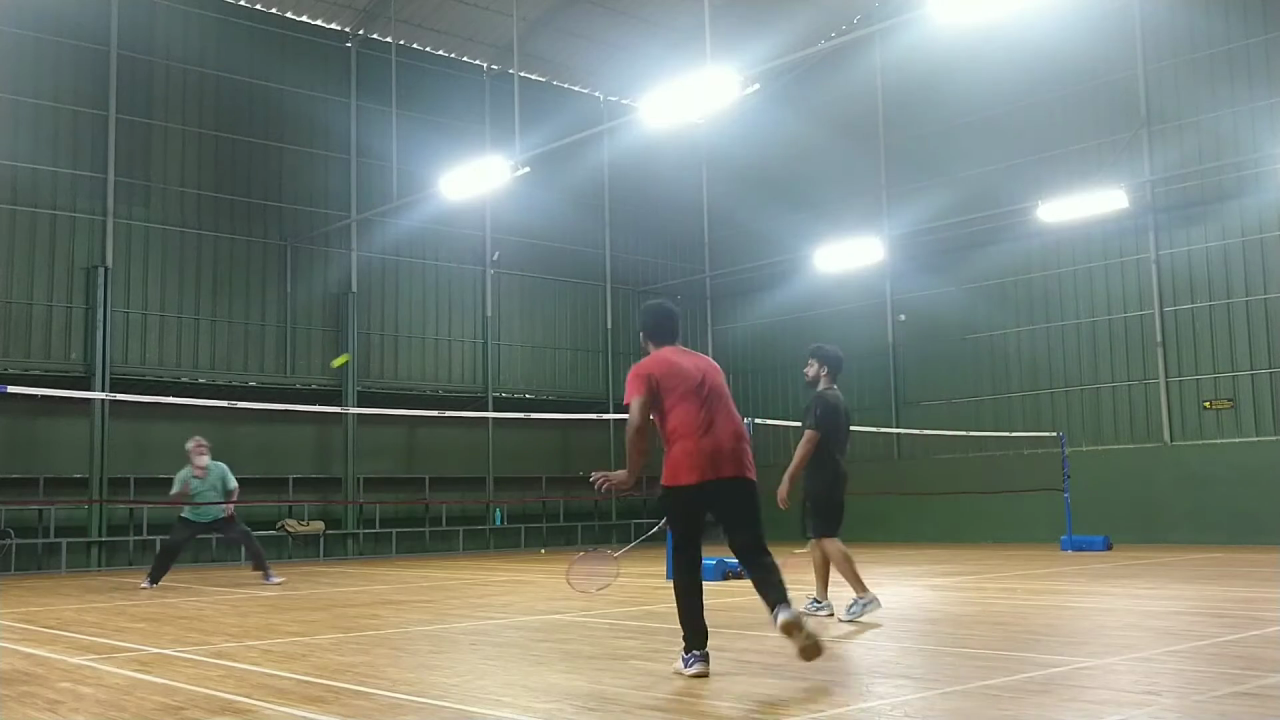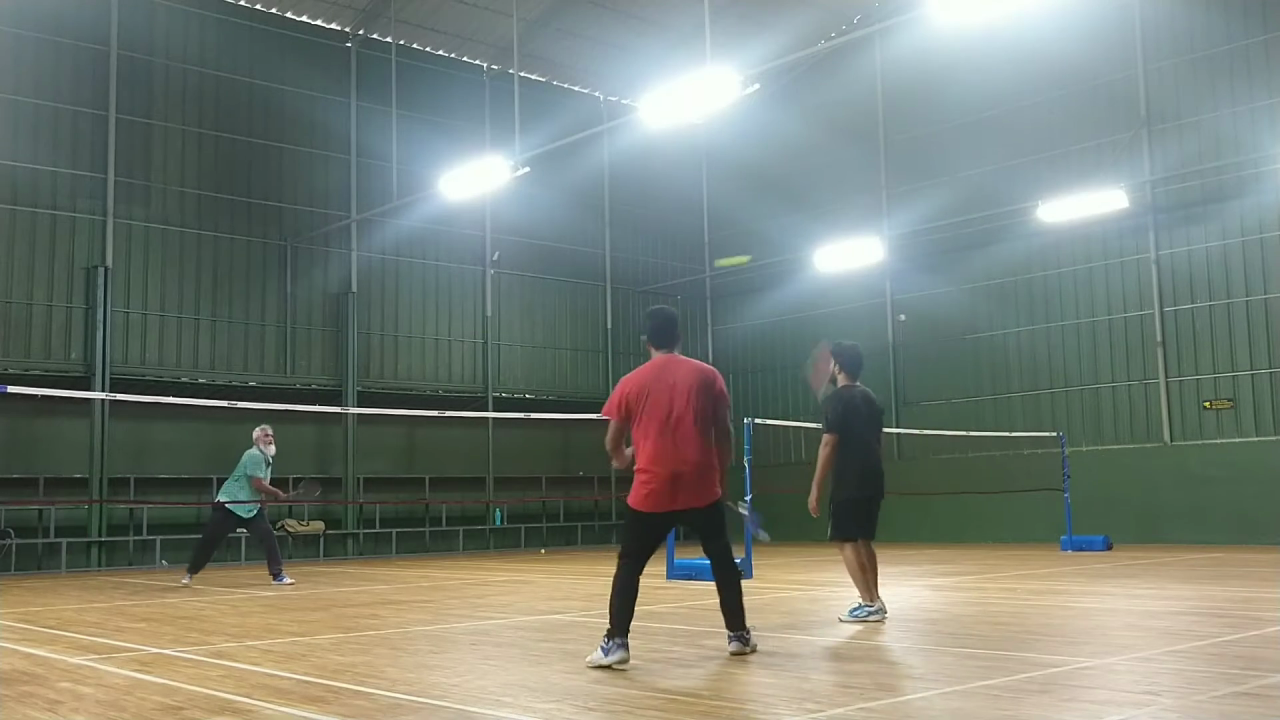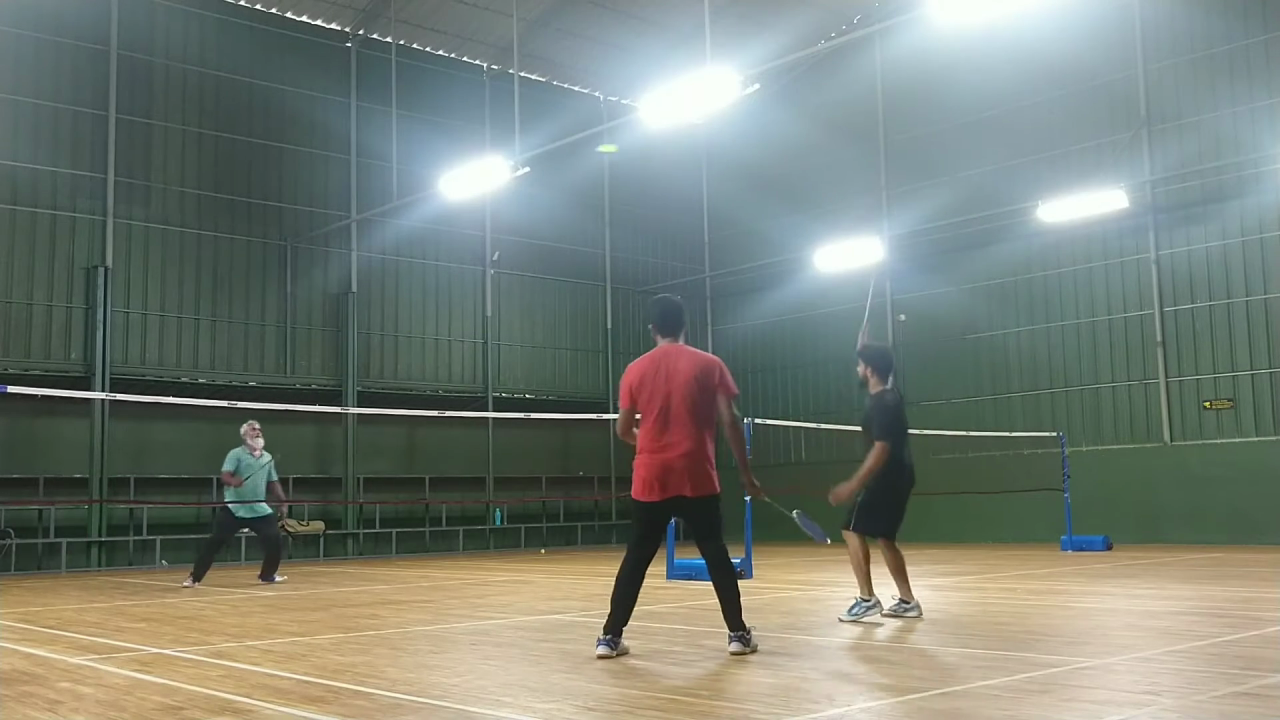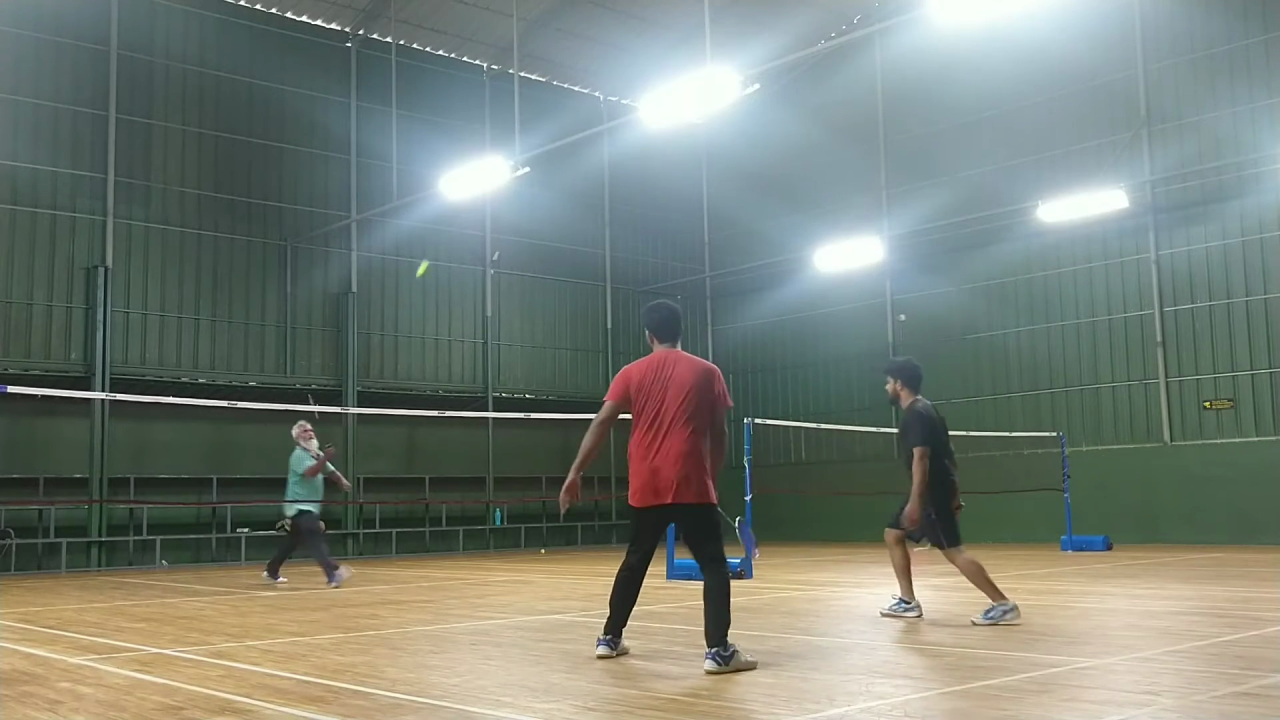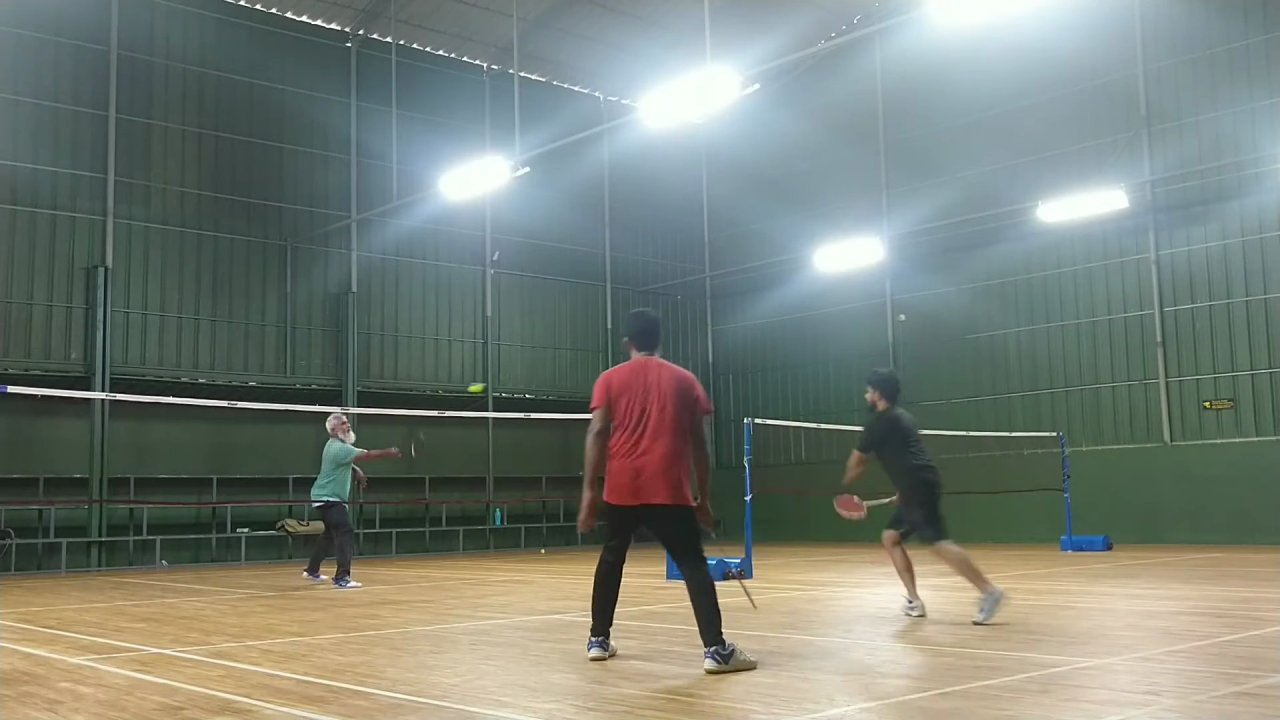
dt=0.5s
person 1, frame 1
left shoulder: (644, 370)
right shoulder: (709, 364)
left elbow: (638, 422)
left wrist: (630, 474)
left hip: (686, 470)
right hip: (735, 464)
left knee: (686, 560)
right knee: (754, 550)
left ankle: (694, 652)
right ankle: (784, 610)
person 1, frame 2
left shoulder: (631, 383)
right shoulder: (708, 375)
left elbow: (612, 444)
right elbow: (723, 435)
left wrist: (624, 458)
right wrist: (719, 474)
left hip: (651, 491)
right hip: (701, 488)
left knee: (629, 563)
right knee: (722, 557)
left ankle: (616, 644)
right ankle: (738, 634)
person 1, frame 3
left shoulder: (636, 369)
right shoulder: (709, 365)
left elbow: (624, 430)
right elbow: (730, 421)
right wrist: (745, 471)
left hip: (650, 479)
right hip: (696, 478)
left knee: (636, 558)
right knee: (716, 555)
left ankle: (609, 638)
right ankle: (738, 633)
person 1, frame 4
left shoulder: (631, 373)
right shoulder: (706, 372)
left elbow: (603, 422)
right elbow: (717, 435)
left wrist: (576, 472)
right wrist: (711, 478)
left hip: (645, 487)
right hip: (691, 487)
left knee: (635, 562)
right knee: (714, 564)
left ankle: (609, 638)
right ankle: (717, 650)
person 1, frame 5
left shoulder: (611, 379)
right shoulder: (685, 380)
left elbow: (597, 434)
right elbow: (698, 443)
left wrist: (589, 490)
right wrist: (703, 497)
left hip: (621, 488)
right hip: (669, 489)
left knee: (611, 560)
right knee: (694, 565)
left ankle: (599, 639)
right ankle: (716, 649)
person 2, frame 1
left shoulder: (821, 399)
right shoulder: (836, 399)
left elbow: (808, 442)
left wrist: (787, 479)
left hip: (821, 480)
right hip: (832, 479)
left knee: (825, 538)
right knee: (823, 538)
left ankle: (864, 595)
right ankle: (821, 600)
person 2, frame 2
left shoulder: (836, 400)
right shoulder: (869, 399)
left elbow: (829, 445)
left wrist: (815, 487)
left hip: (849, 483)
right hip: (873, 480)
left knee: (846, 541)
right knee: (863, 540)
left ankle: (869, 602)
right ankle: (873, 599)
person 2, frame 3
left shoulder: (881, 405)
right shoulder: (888, 395)
left elbow: (881, 450)
left wrist: (853, 485)
right wrist: (870, 351)
left hip: (887, 481)
right hip: (899, 478)
left knee: (853, 532)
right knee: (885, 539)
left ankle: (867, 599)
right ankle: (907, 601)
person 2, frame 4
left shoulder: (915, 414)
right shoulder: (921, 410)
left elbow: (921, 458)
right elbow: (942, 455)
left wrist: (914, 501)
right wrist: (953, 496)
left hip: (932, 493)
right hip: (930, 492)
left knee: (952, 552)
right knee: (893, 535)
left ankle: (1003, 605)
right ankle: (907, 601)
person 2, frame 5
left shoulder: (880, 421)
right shoulder: (899, 417)
left elbow: (856, 462)
left wrist: (849, 476)
right wrist: (902, 492)
left hip: (917, 489)
right hip: (916, 488)
left knee: (939, 545)
right knee: (890, 539)
left ankle: (989, 593)
right ankle: (914, 600)
